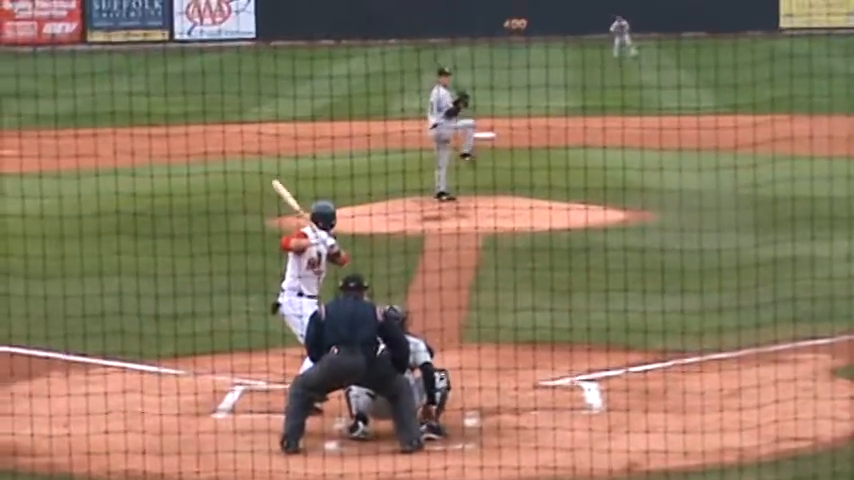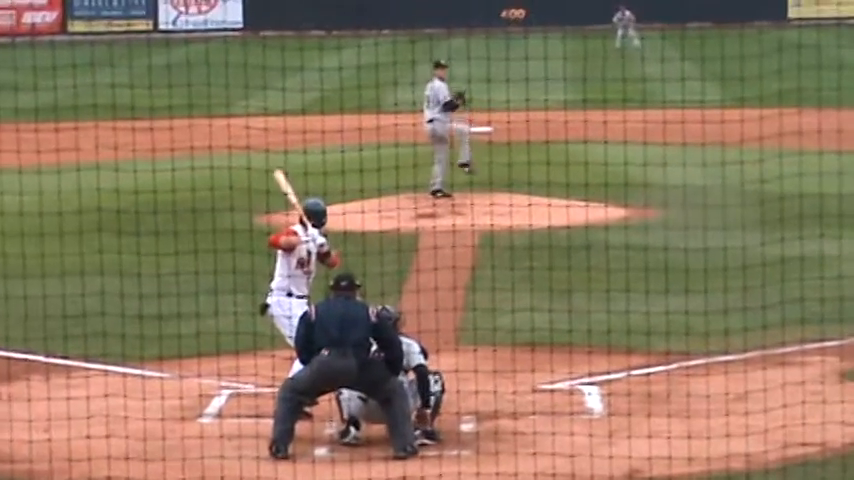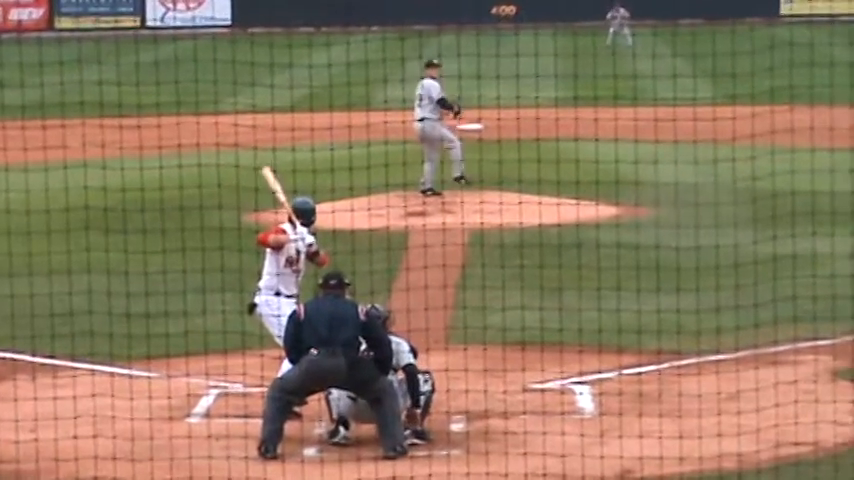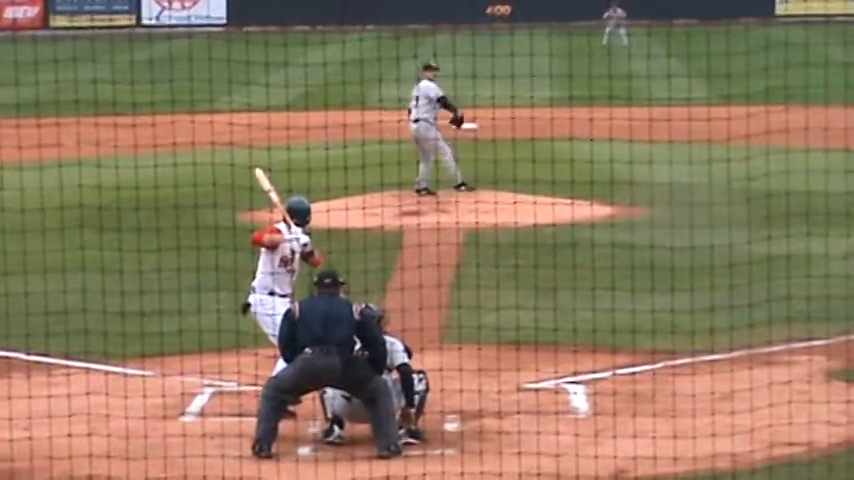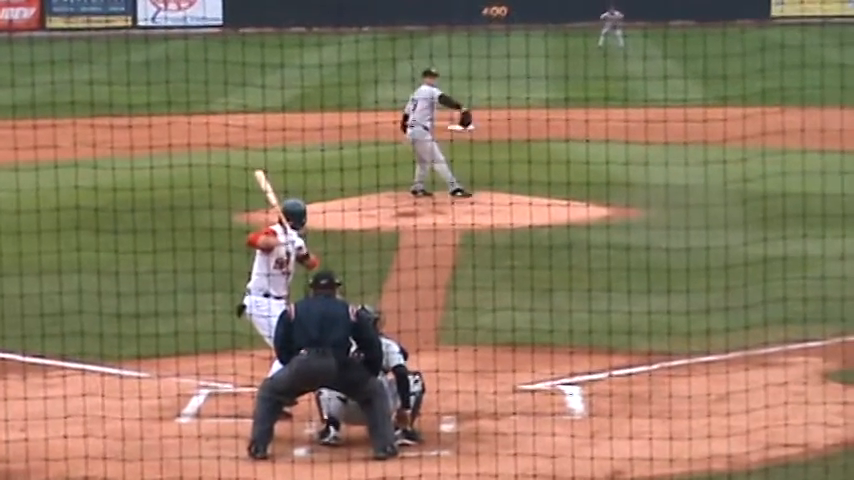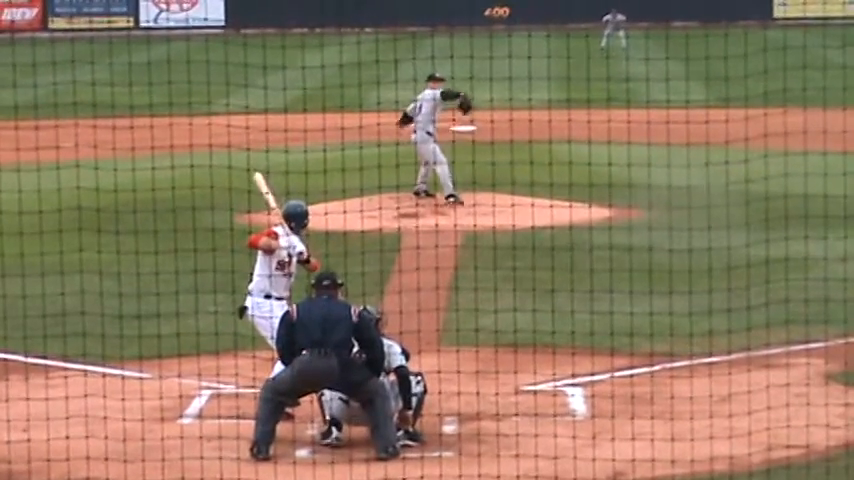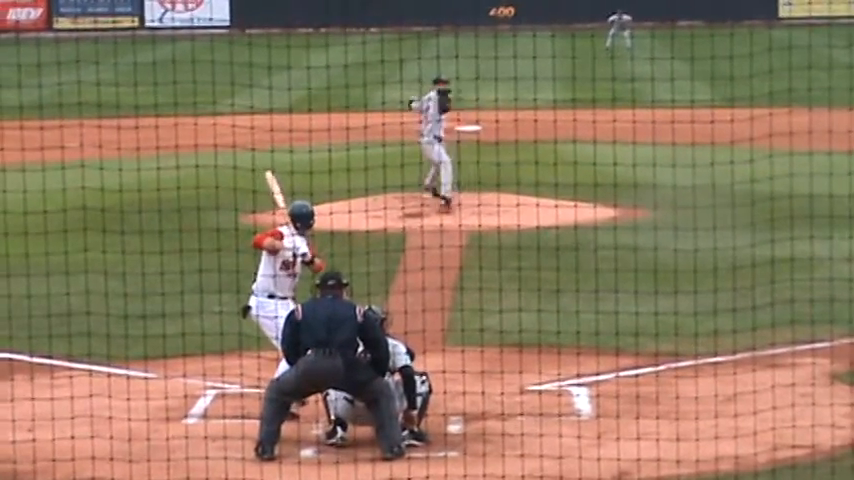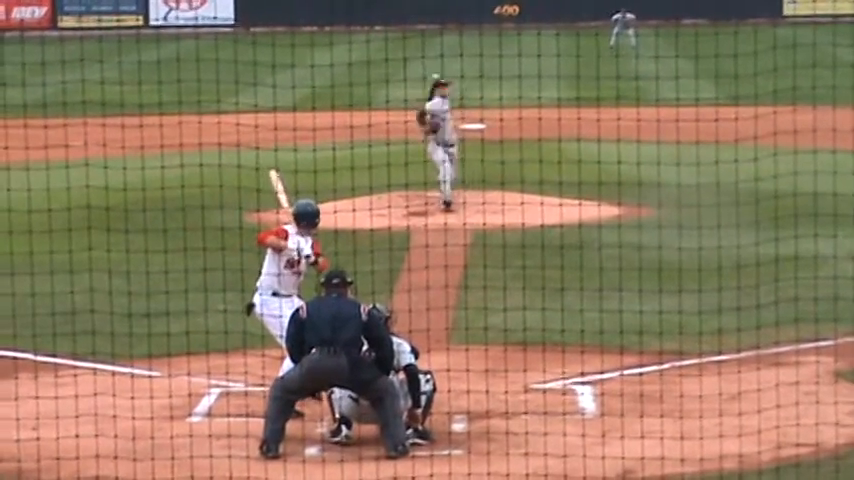
dt=0.1s
person 1, frame 1
left shoulder: (324, 240)
right shoulder: (304, 236)
left elbow: (343, 260)
right elbow: (285, 244)
left wrist: (334, 247)
right wrist: (314, 241)
left hip: (308, 302)
right hip: (296, 302)
person 1, frame 2
left shoulder: (314, 239)
right shoulder: (294, 234)
left elbow: (333, 262)
right elbow: (274, 241)
left wrist: (324, 247)
right wrist: (304, 239)
left hip: (298, 302)
right hip: (285, 302)
person 1, frame 3
left shoulder: (303, 238)
right shoulder: (282, 232)
left elbow: (322, 261)
right elbow: (263, 239)
left wrist: (313, 246)
right wrist: (293, 237)
left hip: (286, 302)
right hip: (273, 302)
person 1, frame 4
left shoulder: (298, 236)
right shoulder: (277, 231)
left elbow: (317, 262)
right elbow: (257, 238)
left wrist: (307, 247)
right wrist: (287, 236)
left hip: (282, 301)
right hip: (267, 301)
person 1, frame 5
left shoulder: (294, 240)
right shoulder: (273, 234)
left elbow: (313, 264)
right elbow: (251, 240)
left wrist: (303, 252)
right wrist: (283, 242)
left hip: (277, 303)
right hip: (261, 304)
person 1, frame 6
left shoulder: (296, 242)
right shoulder: (275, 235)
left elbow: (314, 266)
right elbow: (253, 241)
left wrist: (304, 256)
right wrist: (282, 245)
left hip: (279, 303)
right hip: (263, 304)
person 1, frame 7
left shoulder: (302, 242)
right shoulder: (280, 235)
left elbow: (318, 267)
right elbow: (258, 241)
left wrist: (309, 256)
right wrist: (287, 245)
left hip: (285, 303)
right hip: (267, 304)
person 1, frame 8
left shoulder: (310, 241)
right shoulder: (285, 233)
left elbow: (323, 266)
right elbow: (262, 239)
left wrist: (312, 257)
right wrist: (290, 246)
left hip: (290, 299)
right hip: (271, 301)
person 2, frame 1
left shoulder: (323, 311)
right shoulder: (376, 312)
left elbow: (312, 346)
right elbow: (400, 346)
right wrist: (398, 371)
left hip: (333, 363)
right hip: (366, 363)
left knee: (300, 388)
right knee: (400, 389)
left ankle: (290, 441)
right ankle: (411, 440)
person 2, frame 2
left shoulder: (313, 312)
right shoulder: (369, 312)
left elbow: (302, 348)
right elbow: (393, 347)
right wrist: (390, 374)
left hip: (324, 365)
right hip: (358, 366)
left knee: (289, 392)
right knee: (394, 392)
left ankle: (279, 446)
right ankle: (404, 446)
person 2, frame 3
left shoulder: (302, 311)
right shoulder: (359, 311)
left elbow: (291, 347)
right elbow: (382, 346)
right wrist: (380, 373)
left hip: (313, 365)
right hip: (348, 365)
left knee: (278, 392)
right knee: (384, 392)
left ankle: (268, 447)
right ankle: (394, 446)
person 2, frame 4
left shoulder: (297, 309)
right shoulder: (354, 310)
left elbow: (285, 346)
right elbow: (377, 345)
right wrist: (375, 372)
left hip: (307, 364)
right hip: (343, 364)
left knee: (272, 391)
right knee: (379, 391)
left ankle: (262, 446)
right ankle: (389, 445)
person 2, frame 5
left shoulder: (292, 310)
right shoulder: (350, 311)
left elbow: (281, 347)
right elbow: (373, 346)
right wrist: (371, 373)
left hip: (303, 365)
right hip: (338, 366)
left knee: (268, 392)
right knee: (375, 393)
left ankle: (258, 447)
right ankle: (385, 447)
person 2, frame 6
left shoulder: (295, 311)
right shoulder: (353, 312)
left elbow: (283, 348)
right elbow: (375, 347)
right wrist: (373, 374)
left hip: (305, 366)
right hip: (341, 366)
left knee: (271, 393)
right knee: (377, 394)
left ankle: (260, 448)
right ankle: (387, 447)
person 2, frame 7
left shoulder: (299, 311)
right shoulder: (357, 312)
left elbow: (288, 348)
right elbow: (379, 347)
right wrist: (378, 374)
left hip: (310, 366)
right hip: (345, 366)
left knee: (276, 393)
right knee: (381, 394)
left ankle: (265, 448)
right ankle: (392, 447)
person 2, frame 8
left shoulder: (304, 310)
right shoulder: (362, 310)
left elbow: (293, 346)
right elbow: (384, 346)
right wrist: (382, 372)
left hip: (315, 364)
right hip: (350, 365)
left knee: (280, 391)
right knee: (386, 392)
left ankle: (270, 446)
right ankle: (396, 445)
person 3, frame 1
right shoulder: (414, 342)
right elbow: (428, 371)
right wrist: (431, 404)
left hip: (373, 405)
right knee: (440, 376)
left ankle: (359, 423)
right ankle: (429, 425)
person 3, frame 2
right shoulder: (408, 344)
right elbow: (422, 374)
right wrist: (426, 407)
left hip: (365, 409)
right knee: (435, 379)
left ankle: (351, 428)
right ankle: (423, 430)
person 3, frame 3
right shoulder: (397, 343)
right elbow: (411, 373)
right wrist: (415, 407)
left hip: (355, 409)
right knee: (425, 378)
left ankle: (341, 428)
right ankle: (413, 429)
person 3, frame 4
right shoulder: (391, 342)
right elbow: (406, 373)
right wrist: (409, 406)
left hip: (349, 409)
right knee: (419, 378)
left ankle: (335, 427)
right ankle: (408, 428)
person 3, frame 5
right shoulder: (387, 344)
right elbow: (401, 375)
right wrist: (405, 408)
left hip: (345, 411)
right knee: (415, 379)
left ankle: (331, 428)
right ankle: (404, 430)
person 3, frame 6
right shoulder: (389, 345)
right elbow: (403, 375)
right wrist: (406, 409)
left hip: (346, 412)
right knee: (416, 380)
left ankle: (333, 429)
right ankle: (405, 431)
person 3, frame 7
right shoulder: (394, 345)
right elbow: (407, 375)
right wrist: (411, 409)
left hip: (352, 412)
right knee: (421, 380)
left ankle: (338, 429)
right ankle: (411, 430)
person 3, frame 8
right shoulder: (398, 343)
right elbow: (412, 374)
right wrist: (415, 407)
left hip: (356, 410)
right knee: (426, 378)
left ankle: (342, 427)
right ankle: (414, 429)
person 4, frame 1
left shoulder: (437, 91)
right shoulder: (442, 92)
right elbow: (449, 113)
left wrist: (456, 102)
right wrist: (461, 105)
left hip: (437, 130)
right hip: (442, 129)
left knee: (442, 163)
right knee: (470, 124)
left ankle: (441, 191)
right ankle: (466, 152)
person 4, frame 2
left shoulder: (430, 85)
right shoulder: (440, 85)
right elbow: (448, 106)
left wrist: (454, 100)
right wrist: (459, 102)
left hip: (430, 125)
right hip: (439, 124)
left knee: (440, 158)
right knee: (465, 130)
left ankle: (436, 188)
right ankle: (464, 162)
person 4, frame 3
left shoulder: (421, 85)
right shoulder: (433, 84)
right elbow: (442, 103)
left wrist: (449, 106)
right wrist: (454, 108)
left hip: (421, 125)
right hip: (429, 124)
left knee: (431, 157)
right knee: (454, 143)
left ankle: (426, 187)
right ankle: (458, 175)
person 4, frame 4
left shoulder: (417, 88)
right shoulder: (431, 86)
left elbow: (411, 110)
right elbow: (442, 101)
right wrist: (457, 112)
left hip: (416, 127)
right hip: (425, 126)
left knee: (426, 158)
right knee: (445, 152)
left ankle: (421, 186)
right ankle: (459, 183)
person 4, frame 5
left shoulder: (415, 94)
right shoulder: (430, 91)
left elbow: (406, 114)
right elbow: (443, 99)
left wrist: (404, 126)
right wrist: (461, 108)
left hip: (412, 132)
right hip: (421, 132)
left knee: (423, 161)
right knee: (438, 161)
left ankle: (417, 188)
right ankle: (454, 189)
person 4, frame 6
left shoulder: (420, 98)
right shoulder: (433, 94)
left elbow: (408, 113)
right elbow: (445, 94)
left wrist: (402, 120)
right wrist: (461, 95)
left hip: (418, 136)
right hip: (424, 137)
left knee: (428, 163)
right knee: (441, 164)
left ankle: (420, 189)
right ankle: (450, 195)
person 4, frame 7
left shoulder: (426, 99)
right shoulder: (435, 96)
left elbow: (412, 105)
right elbow: (441, 92)
left wrist: (414, 101)
left hip: (435, 140)
right hip: (431, 141)
left knee: (438, 164)
right knee: (446, 164)
left ankle: (429, 184)
right ankle: (445, 198)
person 4, frame 8
left shoulder: (442, 101)
right shoulder: (438, 102)
right elbow: (422, 112)
left hip: (450, 145)
right hip: (436, 145)
left knee: (451, 173)
right knee: (446, 168)
left ankle: (443, 187)
right ankle: (447, 201)
